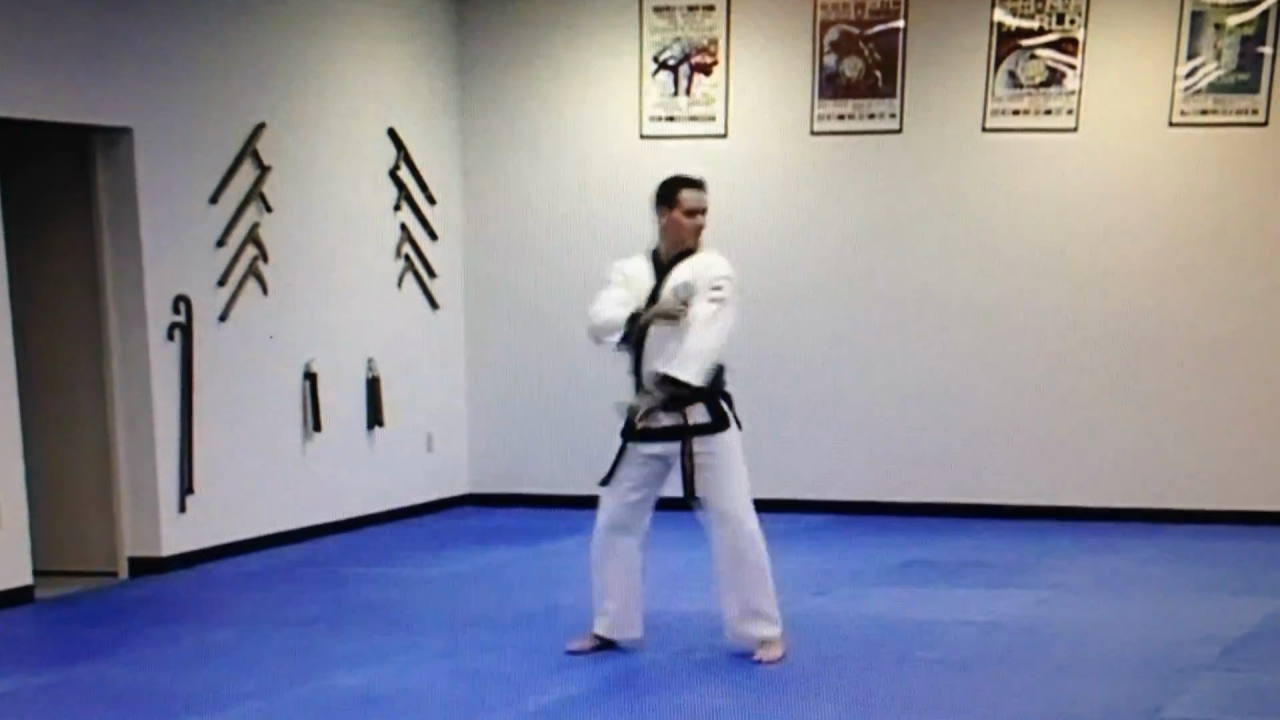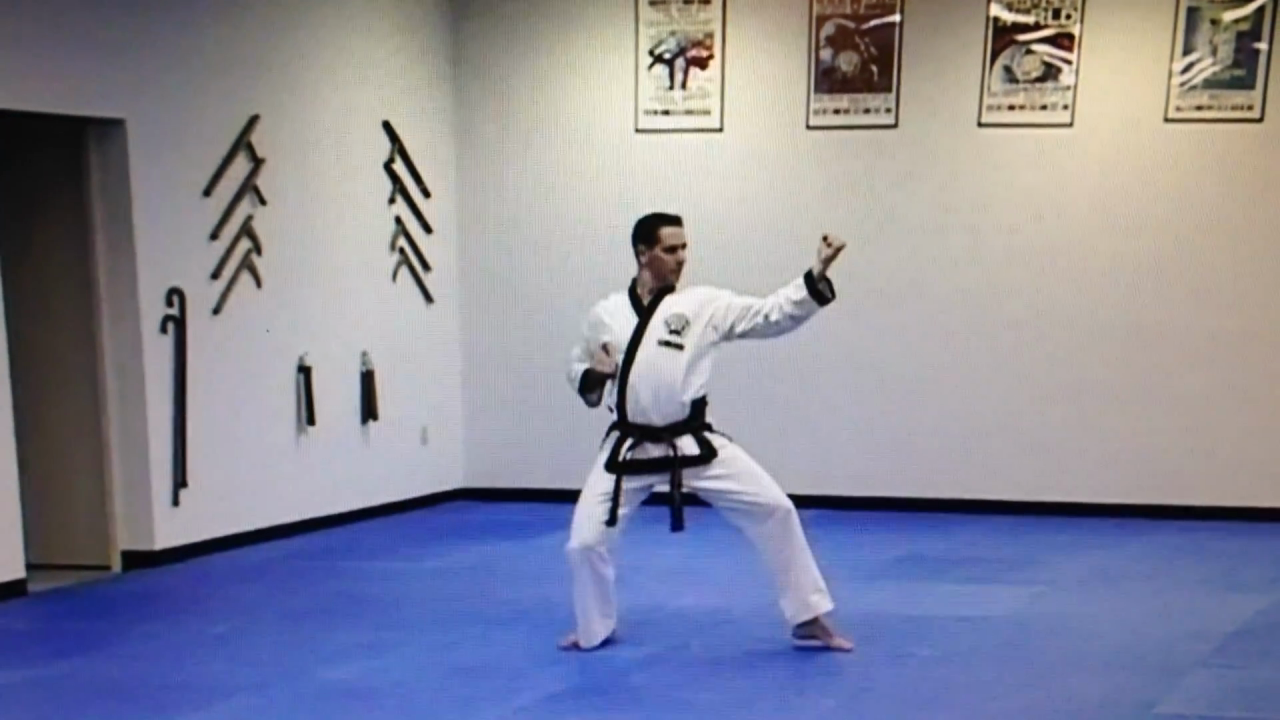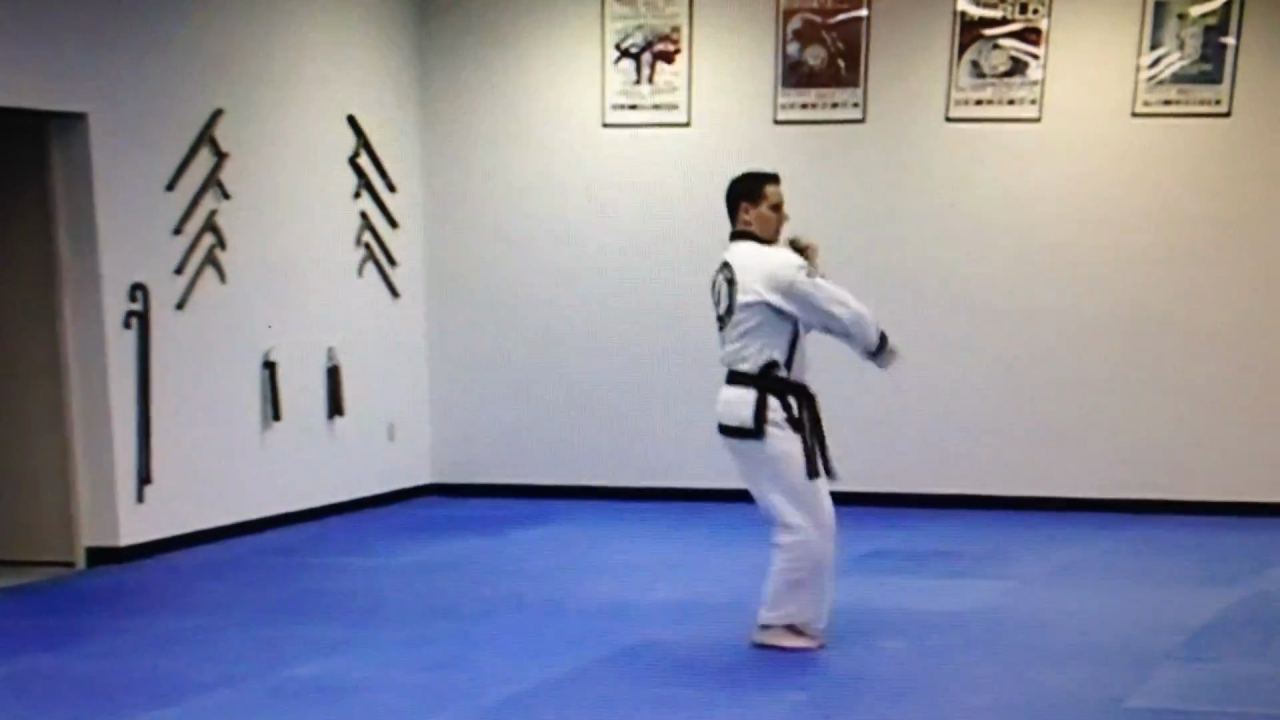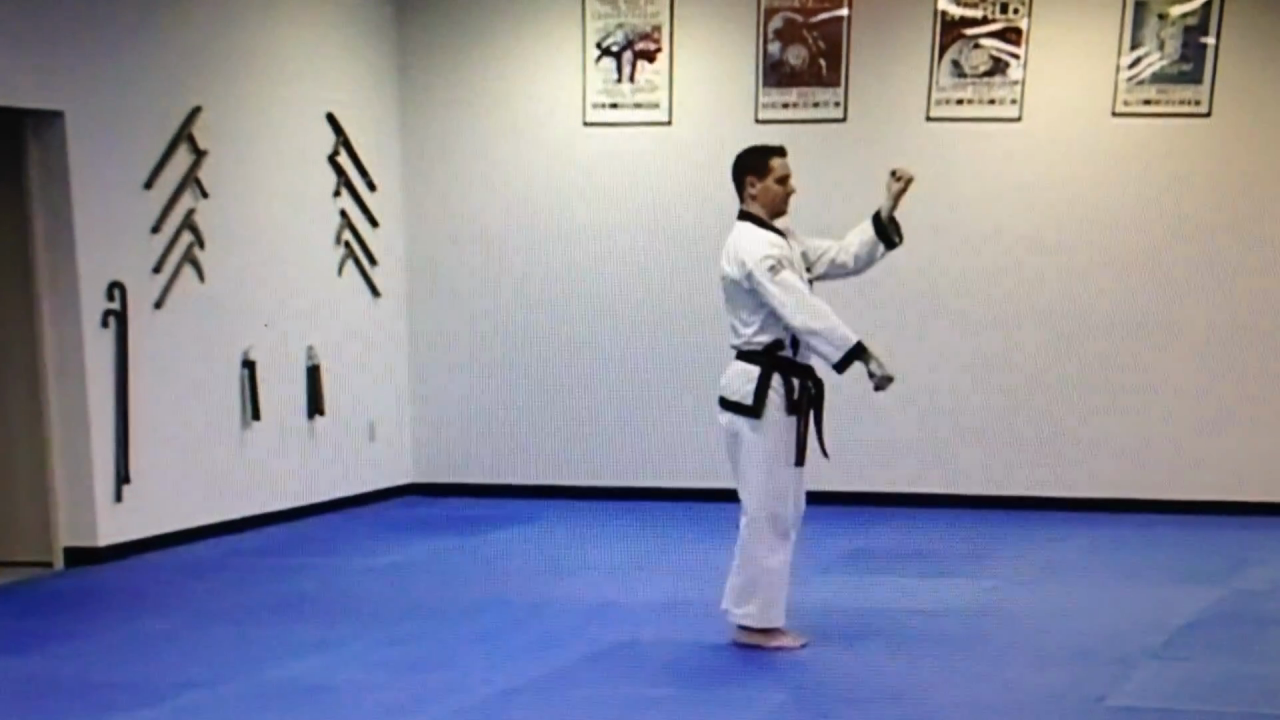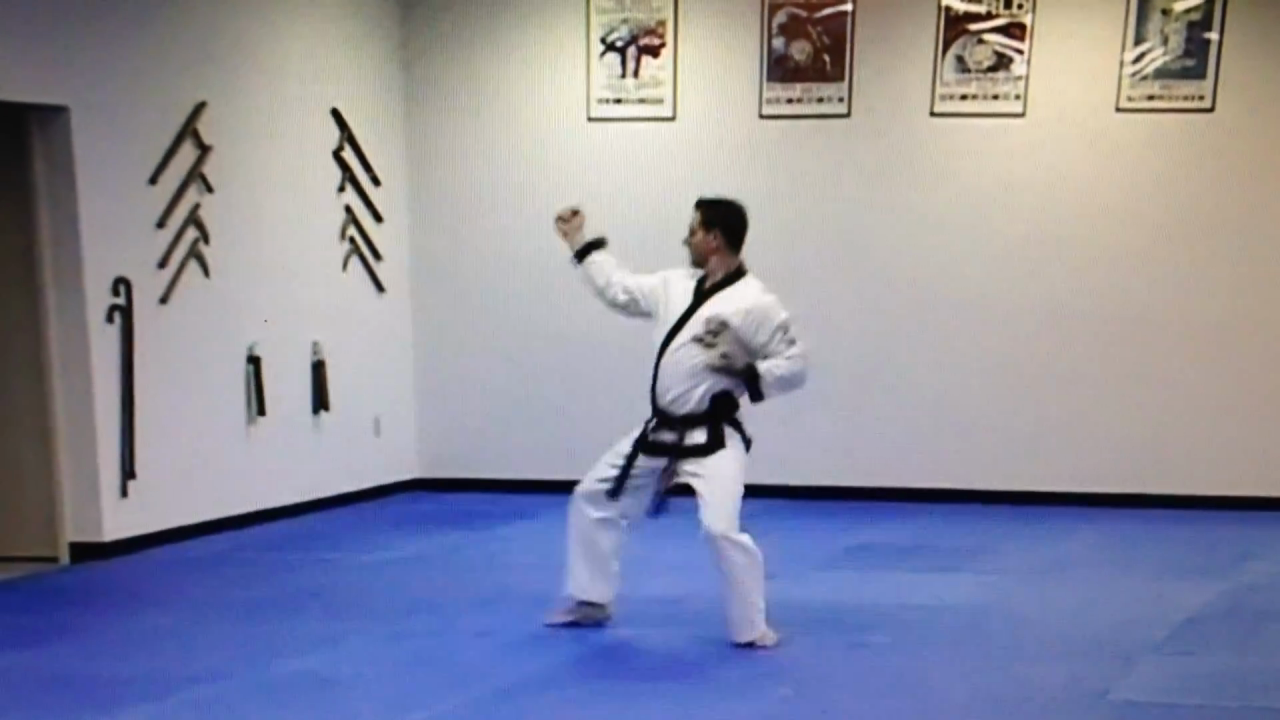
dt=1s
person 1, frame 1
left shoulder: (712, 271)
right shoulder: (628, 272)
left elbow: (704, 339)
right elbow: (601, 323)
left wrist: (663, 392)
right wrist: (646, 316)
left hip: (703, 417)
right hip: (648, 420)
left knee: (734, 523)
right knee: (615, 523)
left ankle: (762, 631)
right ankle: (611, 627)
person 1, frame 2
left shoulder: (704, 304)
right shoulder: (604, 314)
left elbow: (771, 314)
right elbow: (578, 369)
left wrist: (817, 275)
right wrist: (592, 377)
left hip: (693, 444)
right hip: (629, 448)
left knee: (773, 510)
right knee: (585, 539)
left ankle: (809, 618)
right ankle: (594, 628)
person 1, frame 3
left shoulder: (735, 268)
right shoulder: (773, 264)
right elbow: (837, 311)
left wrist: (805, 272)
right wrist: (878, 343)
left hip: (756, 407)
right hip: (763, 413)
left knee: (807, 521)
right knee: (808, 526)
left ankle: (794, 618)
right ankle: (777, 622)
person 1, frame 4
left shoulder: (778, 241)
right shoulder: (752, 246)
left elbow: (844, 257)
right elbow: (803, 311)
left wrist: (888, 208)
right wrist: (865, 356)
left hip: (777, 389)
right hip: (762, 391)
left knee: (783, 510)
right knee: (767, 510)
left ankle: (759, 615)
right ankle: (754, 622)
person 1, frame 5
left shoulder: (755, 304)
right shoulder: (676, 284)
left elbow: (794, 366)
right elbow: (623, 292)
left wrist: (747, 374)
right wrist: (582, 245)
left hip: (711, 440)
right hip: (659, 433)
left knee: (722, 529)
right knee: (593, 500)
left ankle: (751, 627)
right ankle: (590, 601)
